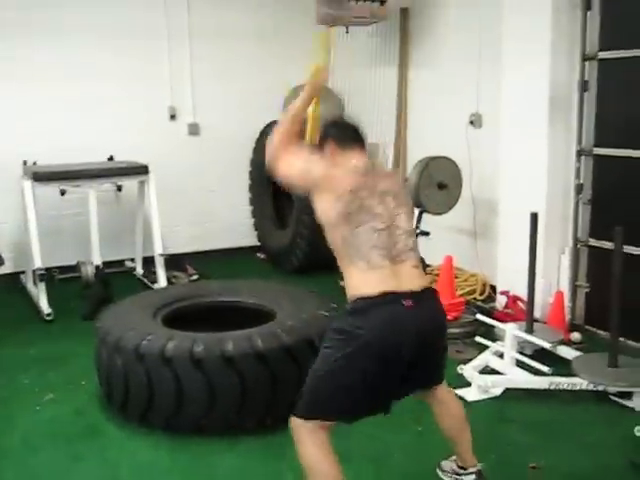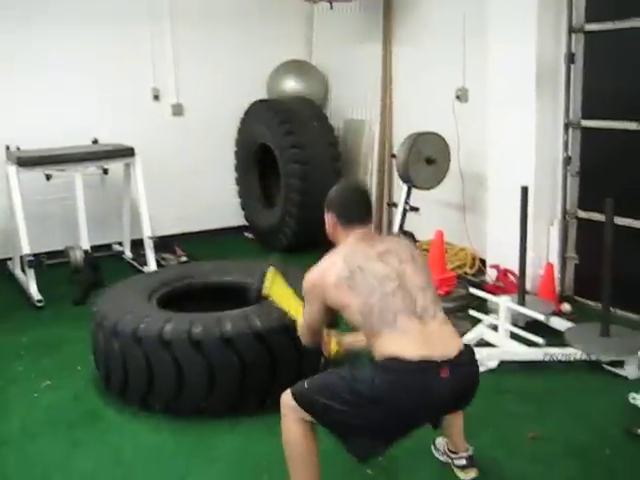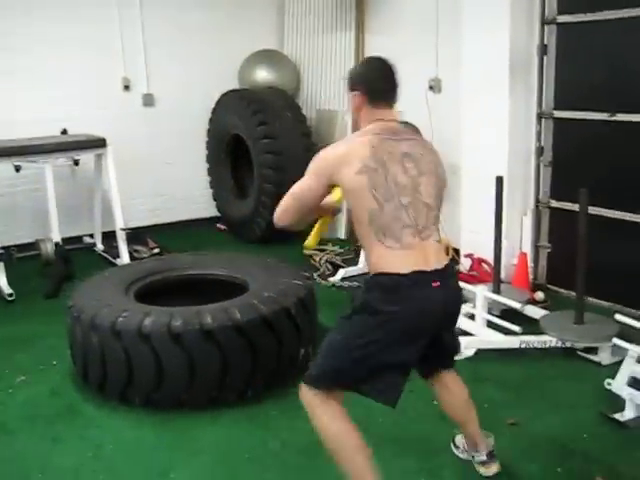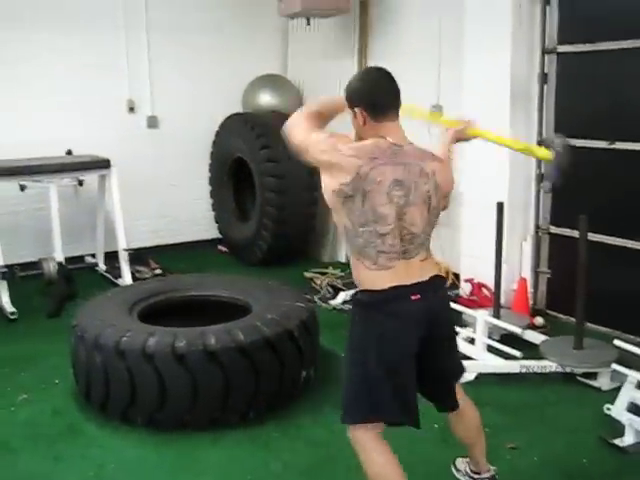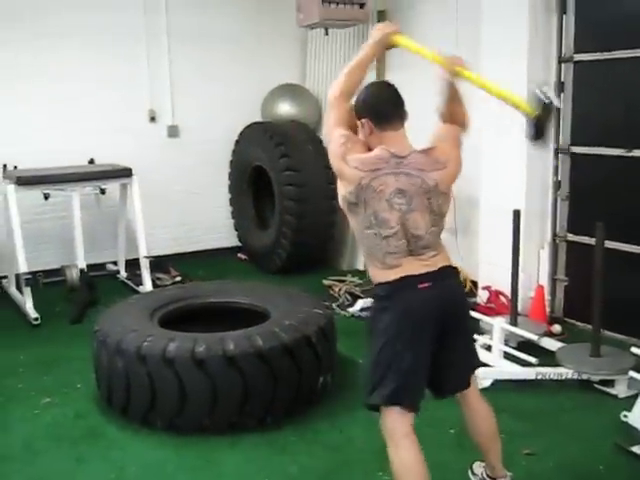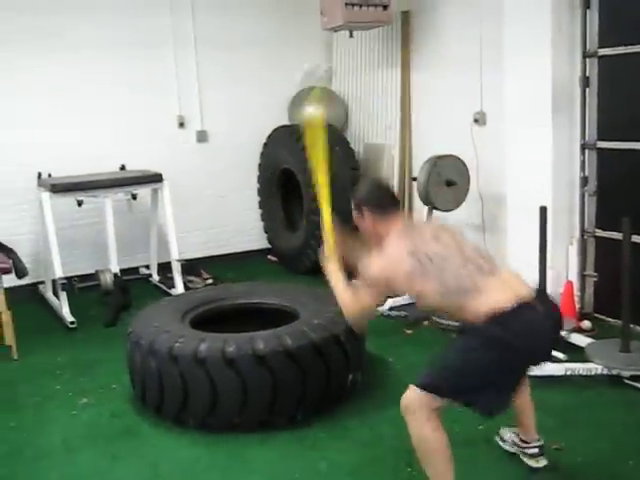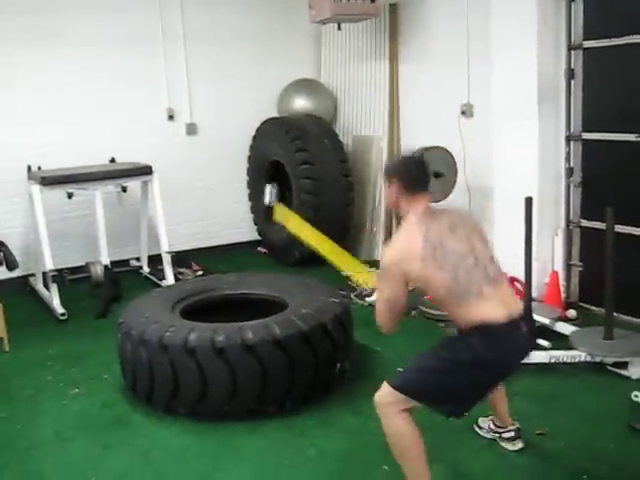
dt=0.3s
person 1, frame 1
left shoulder: (326, 176)
right shoulder: (391, 177)
left elbow: (276, 155)
left wrist: (304, 100)
left hip: (374, 317)
right hip: (426, 308)
left knee: (307, 425)
right knee: (435, 386)
person 1, frame 2
left shoulder: (323, 273)
right shoulder: (408, 250)
left elbow: (309, 337)
left hip: (406, 383)
right hip: (462, 372)
left knee: (294, 406)
right ankle: (459, 452)
person 1, frame 3
left shoulder: (340, 153)
right shoulder: (426, 149)
left elbow: (283, 217)
left wrist: (322, 206)
left hip: (396, 297)
right hip: (444, 287)
left knee: (316, 392)
right knee: (439, 368)
person 1, frame 4
left shoulder: (339, 160)
right shoulder: (436, 169)
left elbow: (295, 124)
left wrist: (337, 103)
right wrist: (448, 145)
left hip: (379, 309)
right hip: (432, 297)
left knee: (364, 432)
right knee: (452, 394)
person 1, frame 5
left shoulder: (350, 168)
right shoulder: (440, 166)
left elbow: (336, 103)
right elbow: (455, 122)
left wrist: (372, 44)
right wrist: (451, 79)
left hip: (399, 301)
right hip: (446, 287)
left knee: (396, 422)
right knee: (467, 389)
person 1, frame 6
left shoulder: (381, 266)
right shoulder: (433, 229)
left elbow: (354, 311)
left wrist: (333, 268)
right wrist: (358, 252)
left hip: (506, 331)
right hip: (541, 314)
left knee: (417, 405)
right knee: (508, 365)
right ankle: (530, 441)
person 1, frame 7
left shoulder: (398, 251)
right shoulder: (461, 219)
left elbow: (388, 322)
left wrist: (382, 302)
left hip: (491, 341)
right hip: (522, 328)
left knee: (388, 401)
right ankle: (505, 428)
